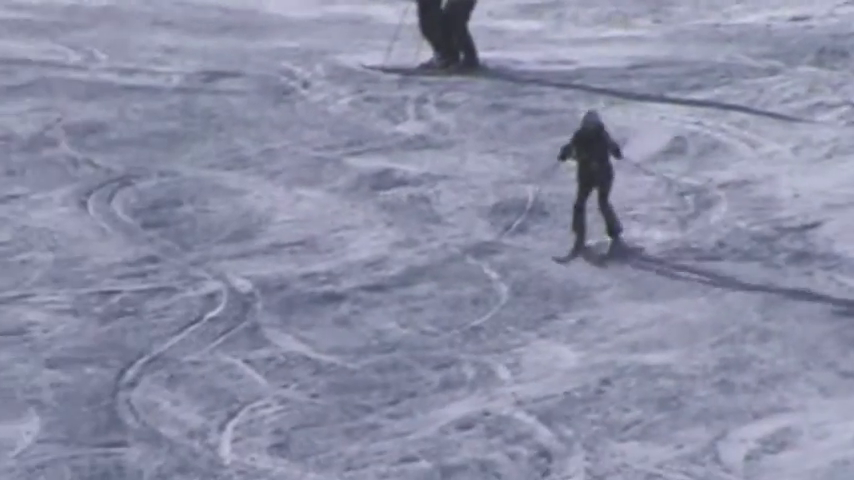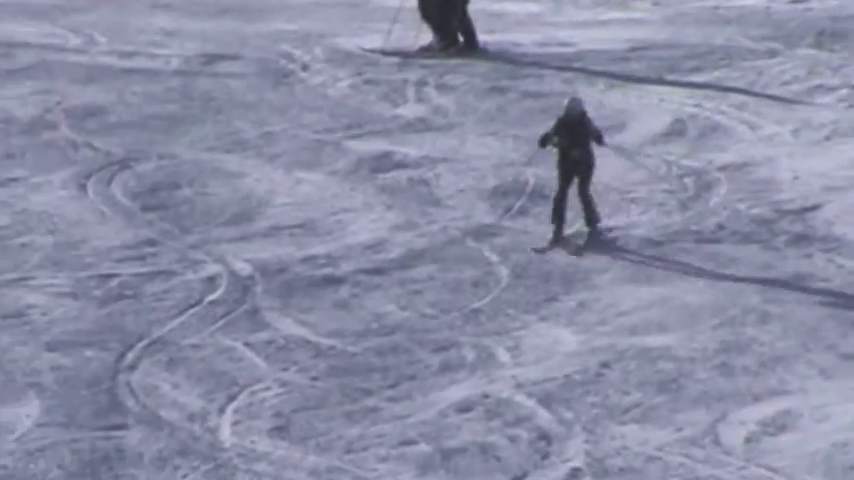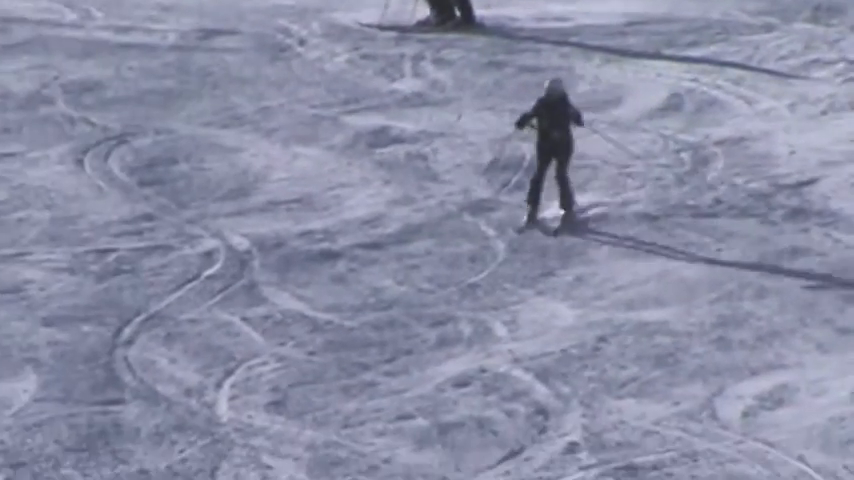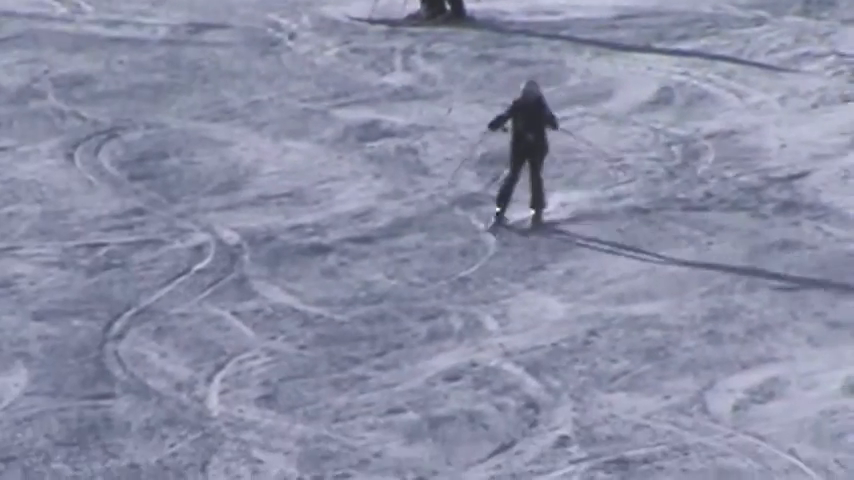
dt=0.1s
person 1, frame 1
left shoulder: (602, 135)
right shoulder: (579, 136)
left elbow: (611, 146)
right elbow: (569, 148)
left wrist: (617, 152)
right wrist: (564, 154)
left hip: (603, 173)
right hip: (586, 174)
left knee: (603, 203)
right knee: (580, 204)
left ankle: (615, 236)
right ankle: (580, 239)
person 1, frame 2
left shoulder: (585, 123)
right shoulder: (562, 123)
left elbow: (595, 134)
right elbow: (551, 134)
left wrist: (599, 139)
right wrist: (544, 140)
left hip: (584, 162)
right hip: (566, 162)
left knee: (583, 192)
right knee: (561, 193)
left ankle: (593, 226)
right ankle: (558, 229)
person 1, frame 3
left shoulder: (565, 104)
right shoulder: (542, 104)
left elbow: (574, 115)
right elbow: (530, 114)
left wrist: (578, 120)
right wrist: (522, 121)
left hip: (563, 144)
right hip: (545, 144)
left knee: (561, 174)
right knee: (539, 174)
left ankle: (568, 208)
right ankle: (533, 209)
person 1, frame 4
left shoulder: (541, 106)
right shoulder: (517, 106)
left elbow: (550, 119)
right elbow: (505, 116)
left wrist: (552, 122)
right wrist: (495, 123)
left hip: (537, 147)
right hip: (519, 146)
left knee: (535, 176)
right knee: (513, 176)
left ankle: (537, 210)
right ankle: (500, 210)
